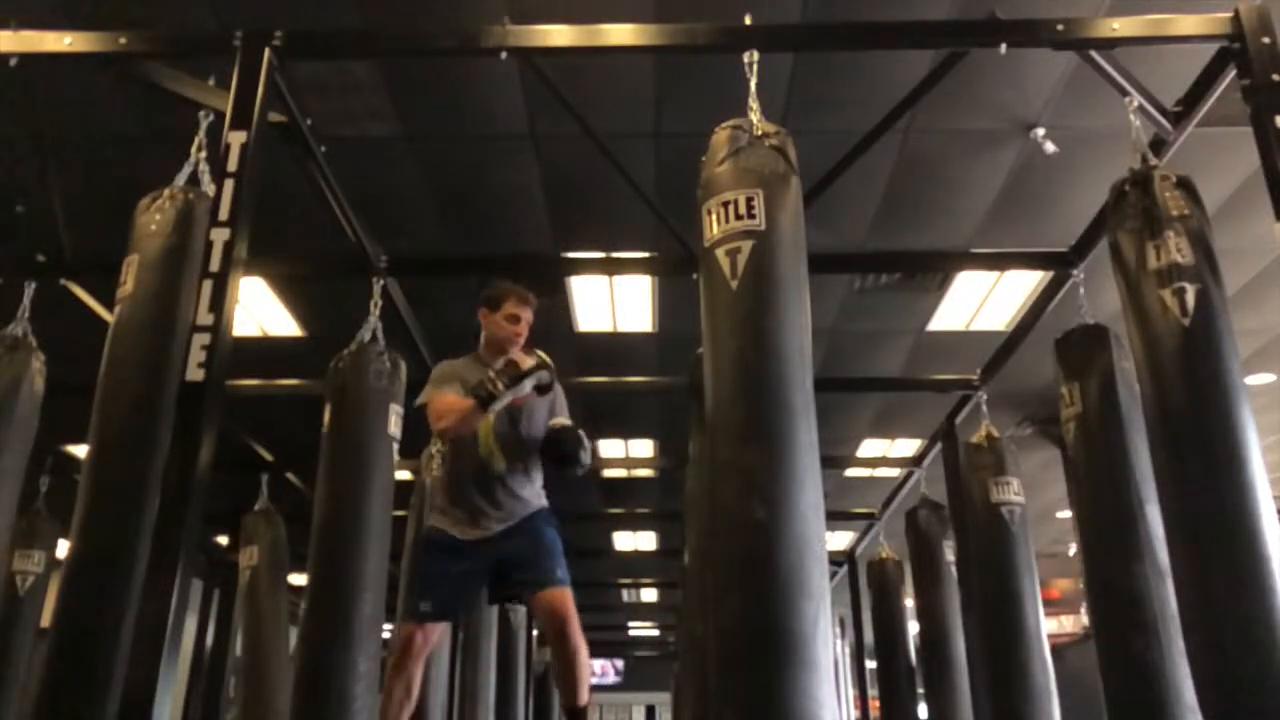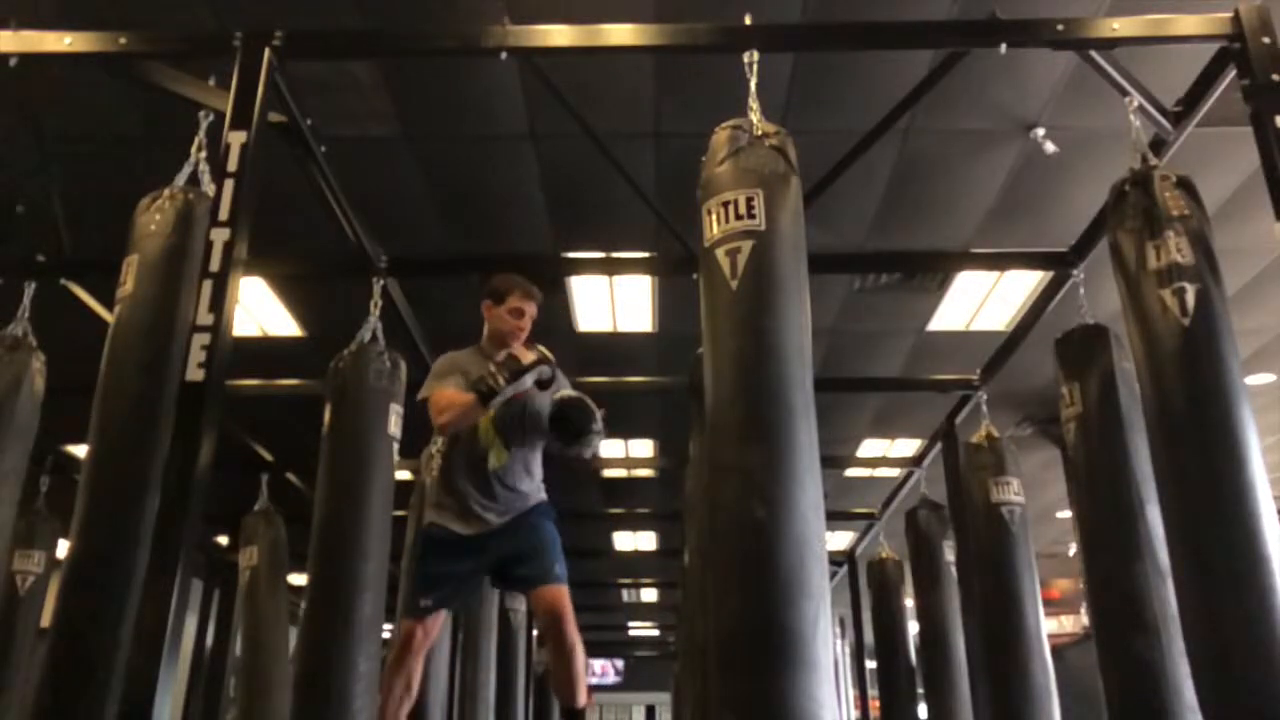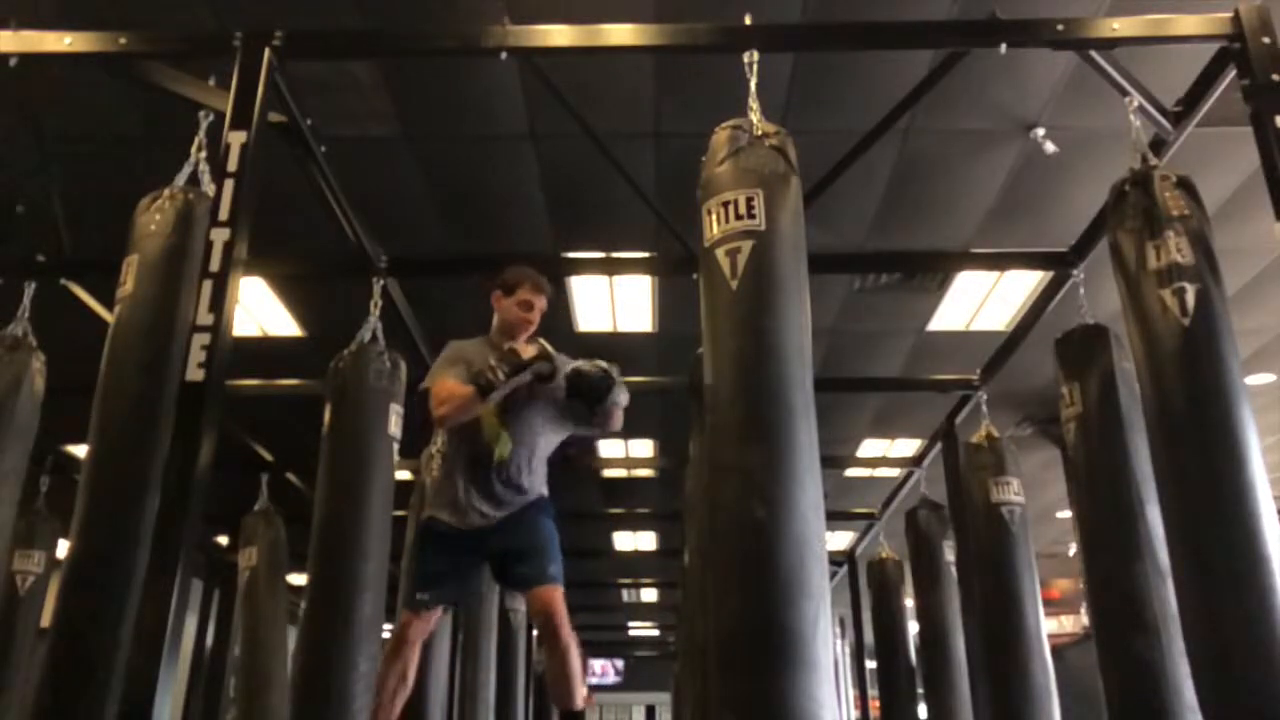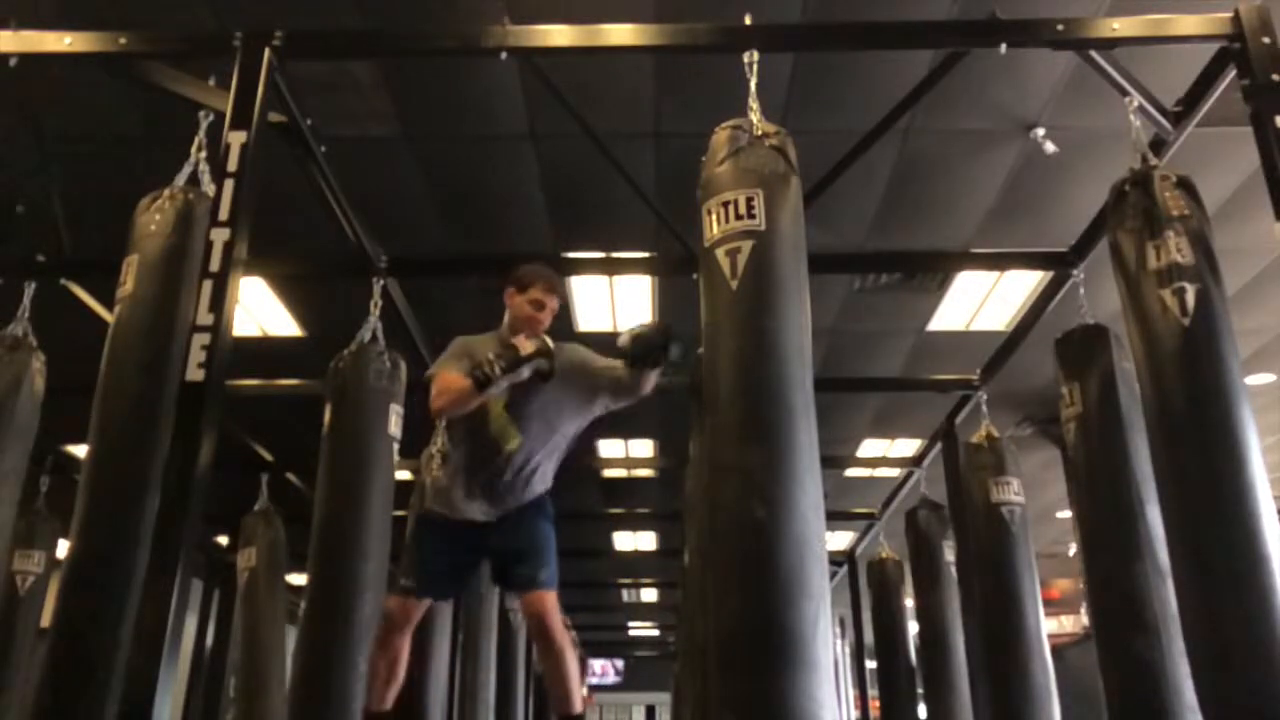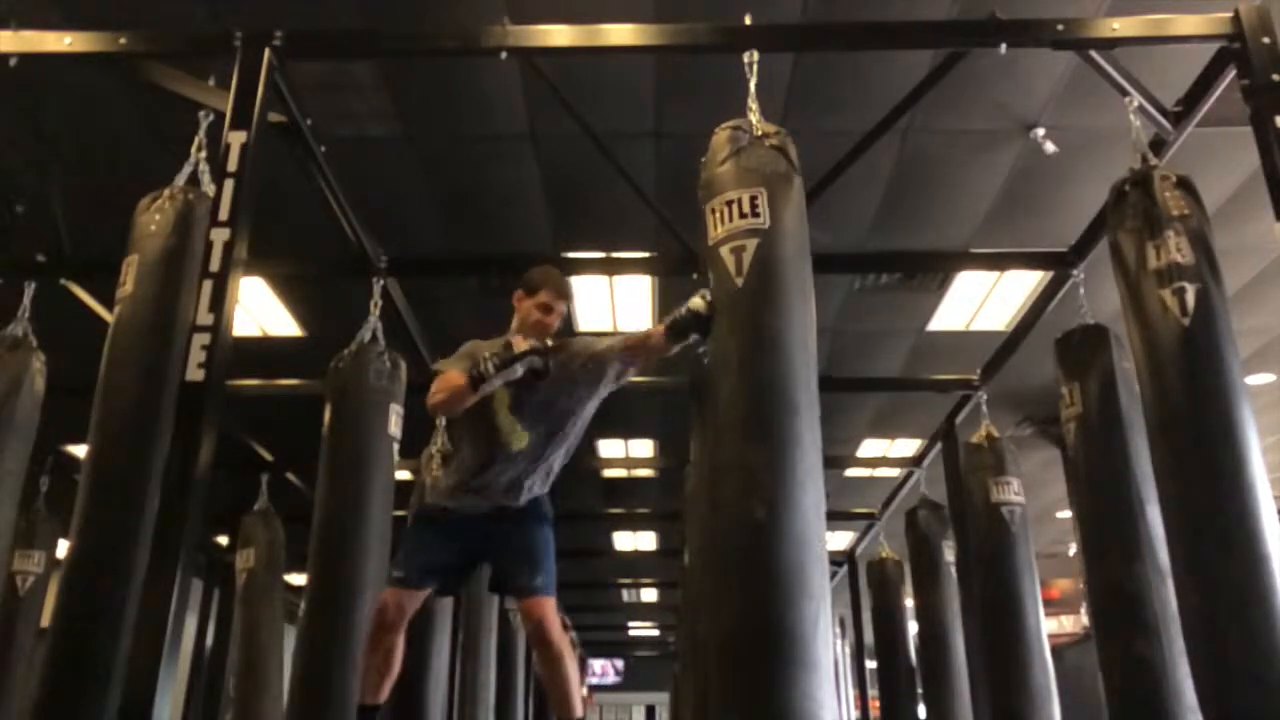
dt=0.1s
person 1, frame 1
left shoulder: (545, 384)
right shoulder: (452, 373)
left elbow: (569, 451)
right elbow: (444, 425)
left wrist: (573, 446)
right wrist: (505, 384)
left hip: (524, 520)
right hip: (455, 525)
left knee: (563, 618)
right knee: (413, 641)
person 1, frame 2
left shoulder: (544, 373)
right shoulder: (455, 364)
left elbow: (579, 437)
right elbow: (444, 418)
left wrist: (582, 422)
right wrist: (507, 380)
left hip: (521, 512)
right hip: (453, 519)
left knee: (558, 615)
right knee: (415, 635)
person 1, frame 3
left shoulder: (554, 367)
right shoulder: (460, 354)
left elbow: (609, 422)
right elbow: (443, 410)
left wrist: (609, 389)
right wrist: (508, 372)
left hip: (522, 508)
right hip: (453, 512)
left knee: (552, 615)
right knee: (411, 628)
person 1, frame 4
left shoulder: (568, 361)
right shoulder: (468, 349)
left elbow: (633, 386)
right elbow: (441, 402)
left wrist: (646, 356)
right wrist: (507, 366)
left hip: (521, 506)
right hip: (452, 506)
left knee: (544, 618)
right knee: (399, 615)
person 1, frame 5
left shoulder: (579, 357)
right shoulder: (477, 352)
left elbow: (646, 344)
right elbow: (438, 401)
left wrist: (691, 318)
right wrist: (500, 365)
left hip: (519, 507)
right hip: (453, 500)
left knee: (543, 622)
right knee: (391, 609)
